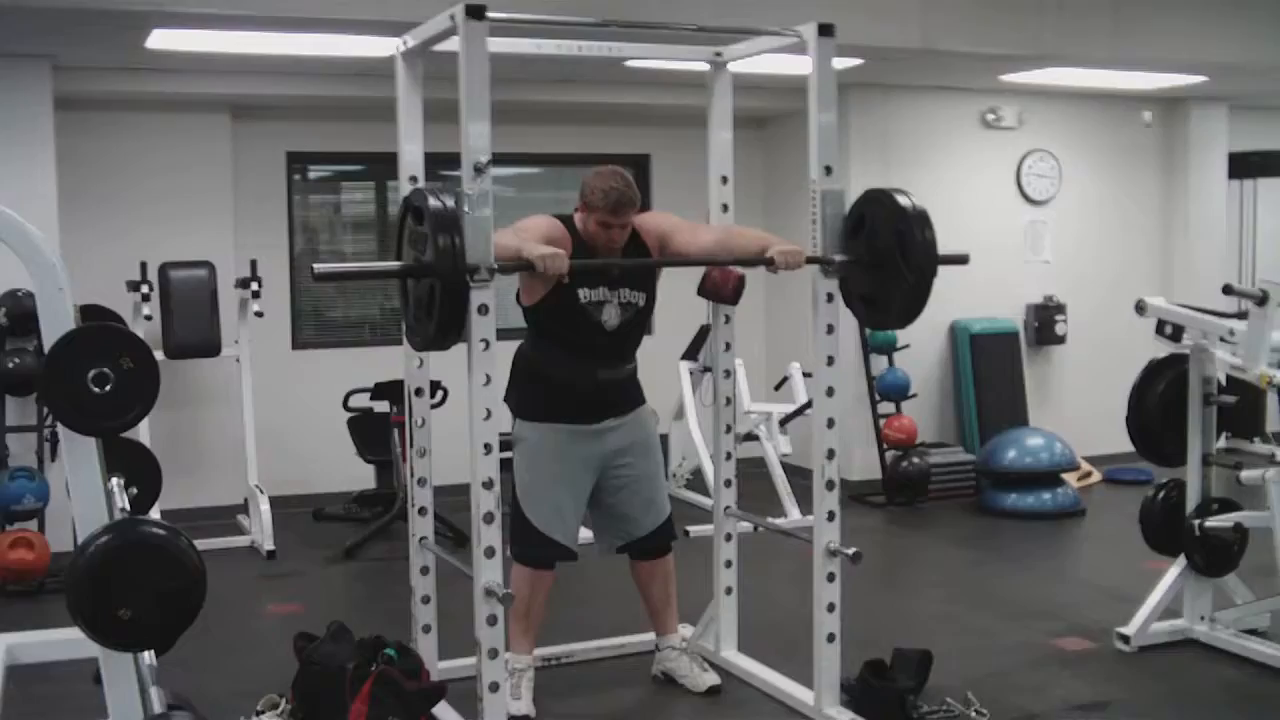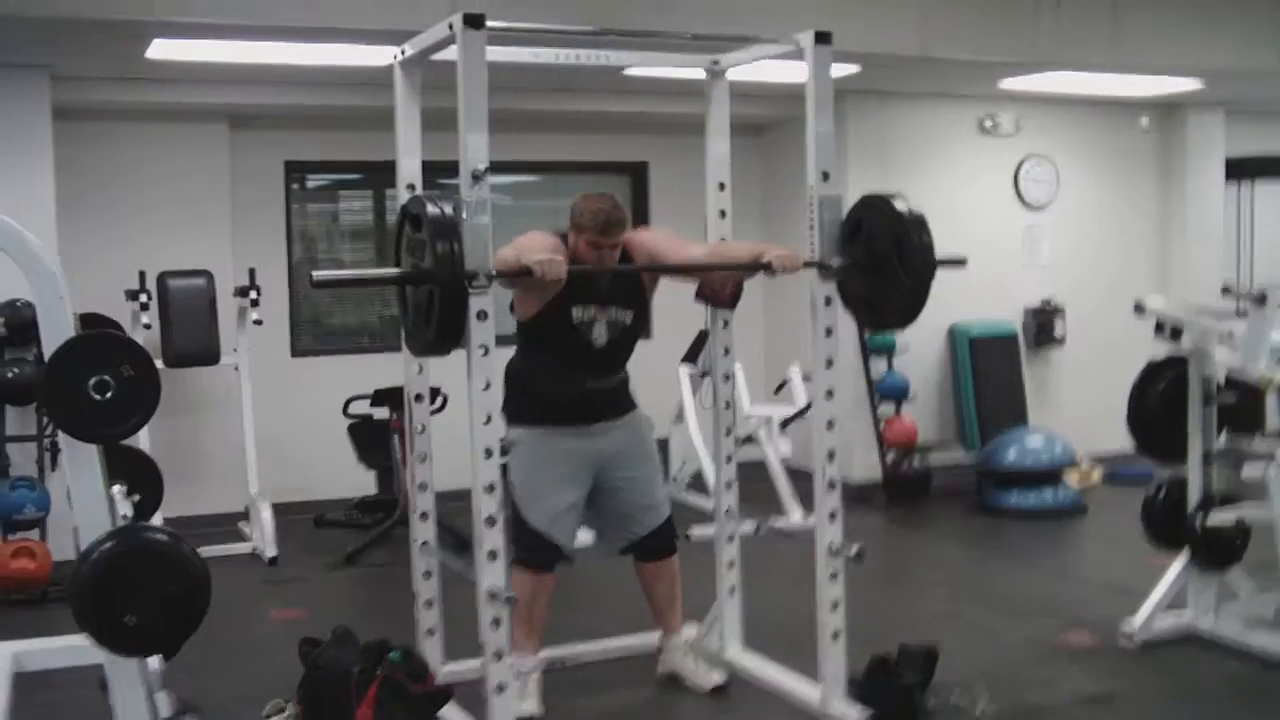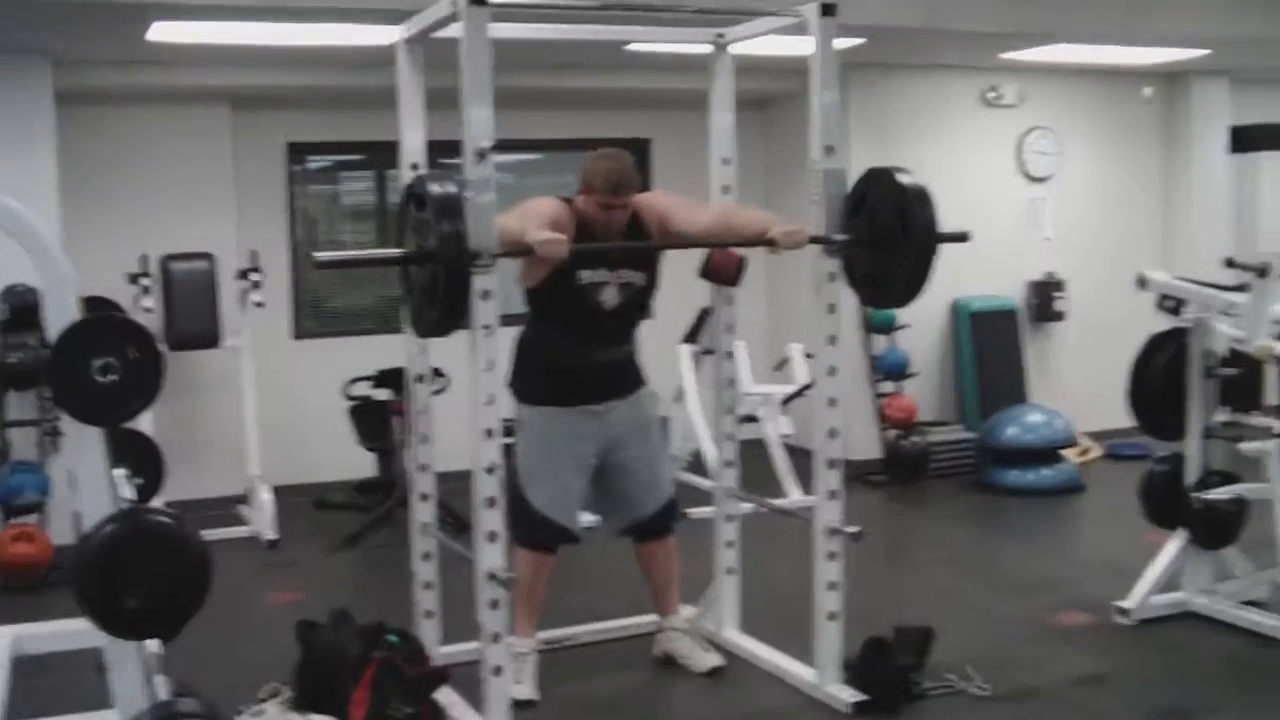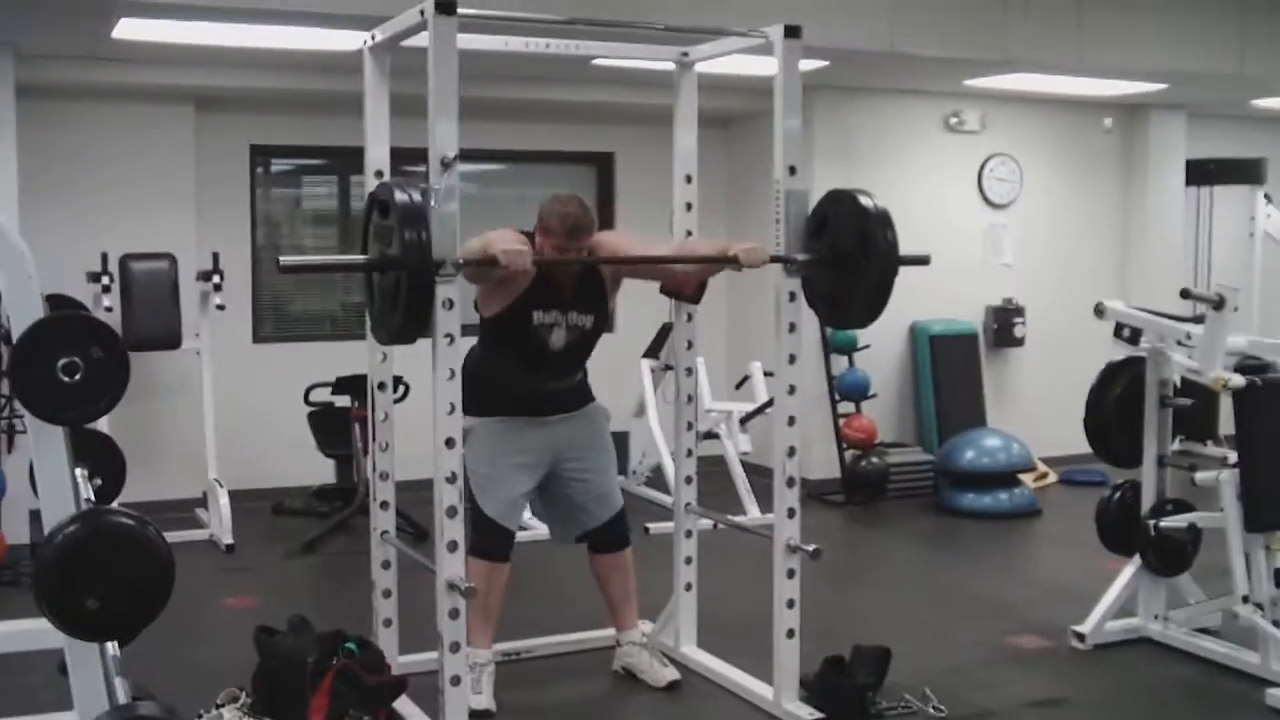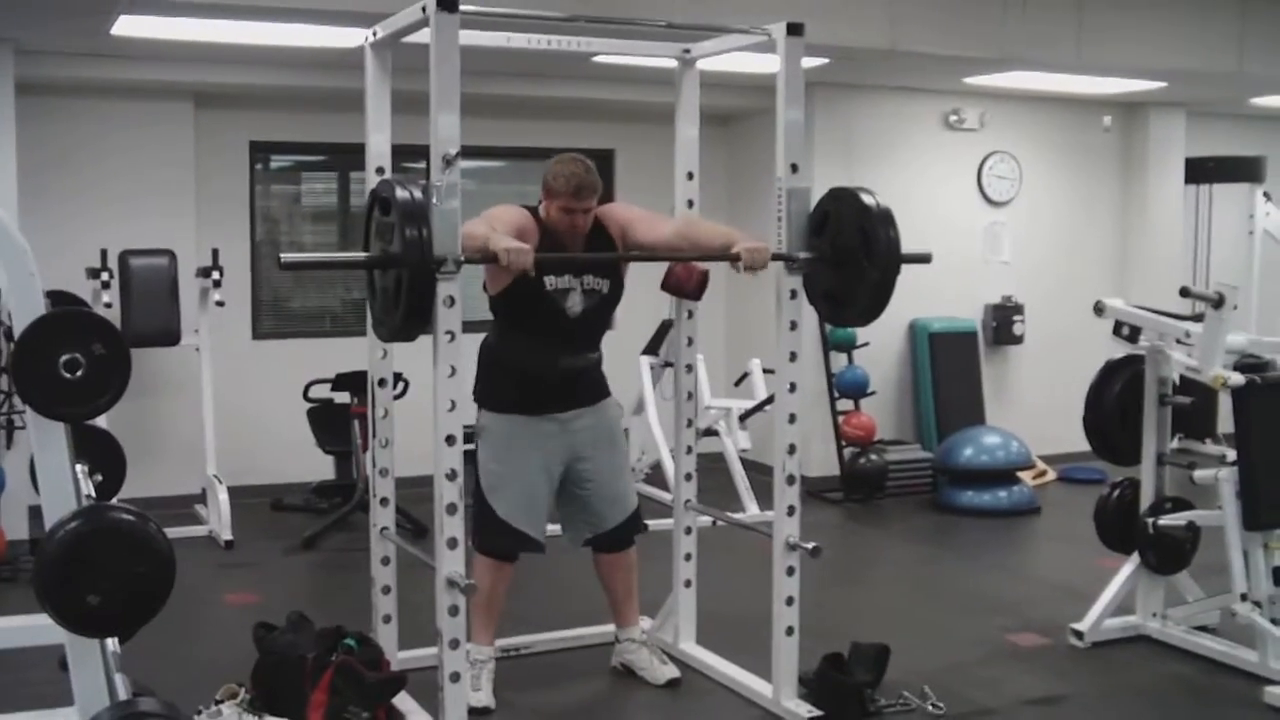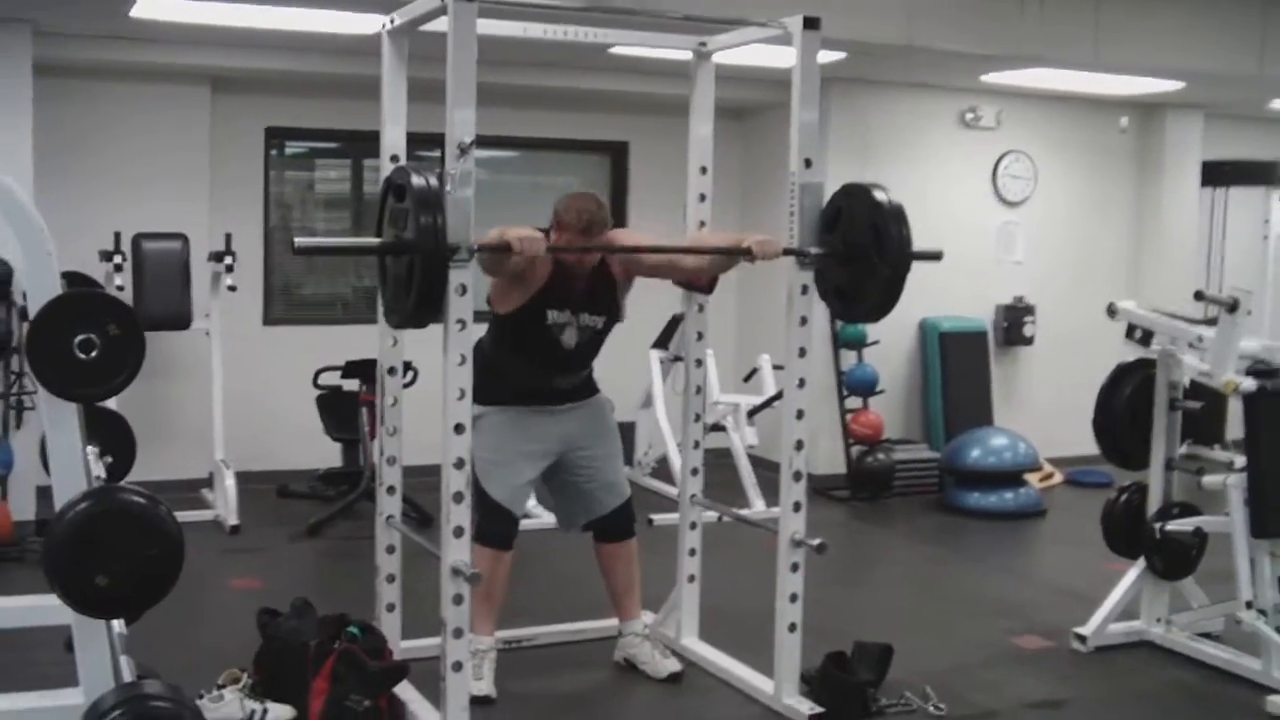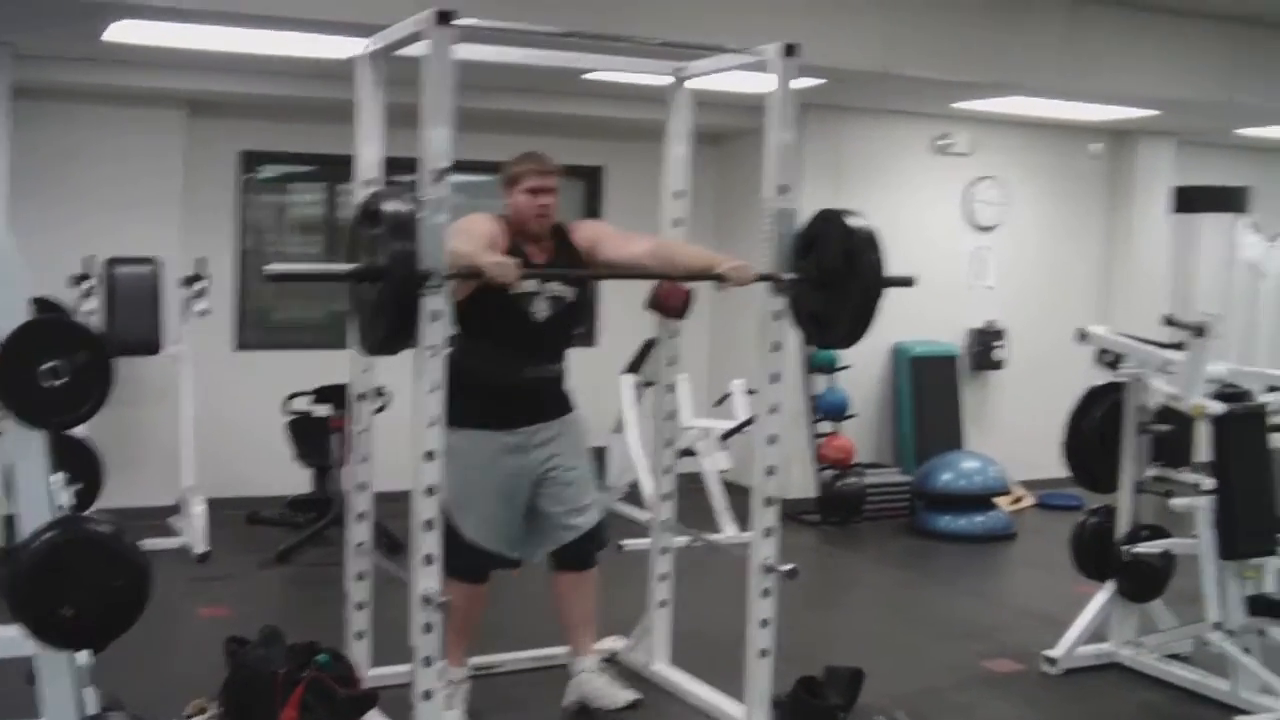
dt=0.4s
person 1, frame 1
left shoulder: (652, 233)
right shoulder: (550, 234)
left elbow: (715, 237)
right elbow: (498, 244)
left wrist: (771, 245)
right wrist: (528, 251)
left hip: (623, 412)
right hip: (550, 420)
left knee: (653, 533)
right knee: (539, 543)
left ankle: (671, 649)
right ankle: (518, 667)
person 1, frame 2
left shoulder: (643, 250)
right shoulder: (547, 251)
left elbow: (707, 255)
right elbow: (506, 258)
left wrist: (765, 253)
right wrist: (530, 261)
left hip: (617, 418)
right hip: (546, 426)
left knee: (656, 535)
right knee: (539, 546)
left ankle: (676, 649)
right ankle: (524, 669)
person 1, frame 3
left shoulder: (652, 213)
right shoulder: (552, 215)
left elbow: (714, 218)
right elbow: (506, 227)
left wrist: (772, 226)
right wrist: (530, 236)
left hip: (624, 394)
right hip: (552, 402)
left knee: (655, 513)
right knee: (540, 525)
left ankle: (673, 630)
right ankle: (521, 651)
person 1, frame 4
left shoulder: (607, 253)
right shoulder: (512, 254)
left elbow: (673, 257)
right elbow: (470, 253)
left wrist: (730, 249)
right wrist: (496, 251)
left hip: (573, 411)
right hip: (501, 419)
left knee: (609, 528)
right knee: (492, 534)
left ankle: (631, 645)
right ankle: (478, 664)
person 1, frame 5
left shoulder: (616, 223)
right shoulder: (519, 224)
left elbow: (678, 230)
right elbow: (473, 232)
left wrist: (736, 241)
right wrist: (497, 243)
left hip: (589, 404)
right hip: (515, 411)
left knee: (617, 524)
right knee: (500, 533)
left ankle: (631, 641)
right ankle: (478, 659)
person 1, frame 6
left shoulder: (621, 254)
right shoulder: (525, 255)
left elbow: (687, 255)
right elbow: (490, 246)
left wrist: (744, 243)
right wrist: (513, 242)
left hip: (579, 402)
right hip: (507, 408)
left knee: (615, 516)
right knee: (496, 521)
left ankle: (633, 635)
right ankle: (479, 652)
person 1, frame 7
left shoulder: (582, 239)
right shoulder: (484, 231)
left elbow: (651, 250)
right elbow: (456, 249)
left wrist: (718, 263)
right wrist: (482, 261)
left hip: (553, 419)
right hip: (480, 425)
left knee: (578, 543)
right knee: (471, 554)
left ankle: (585, 673)
